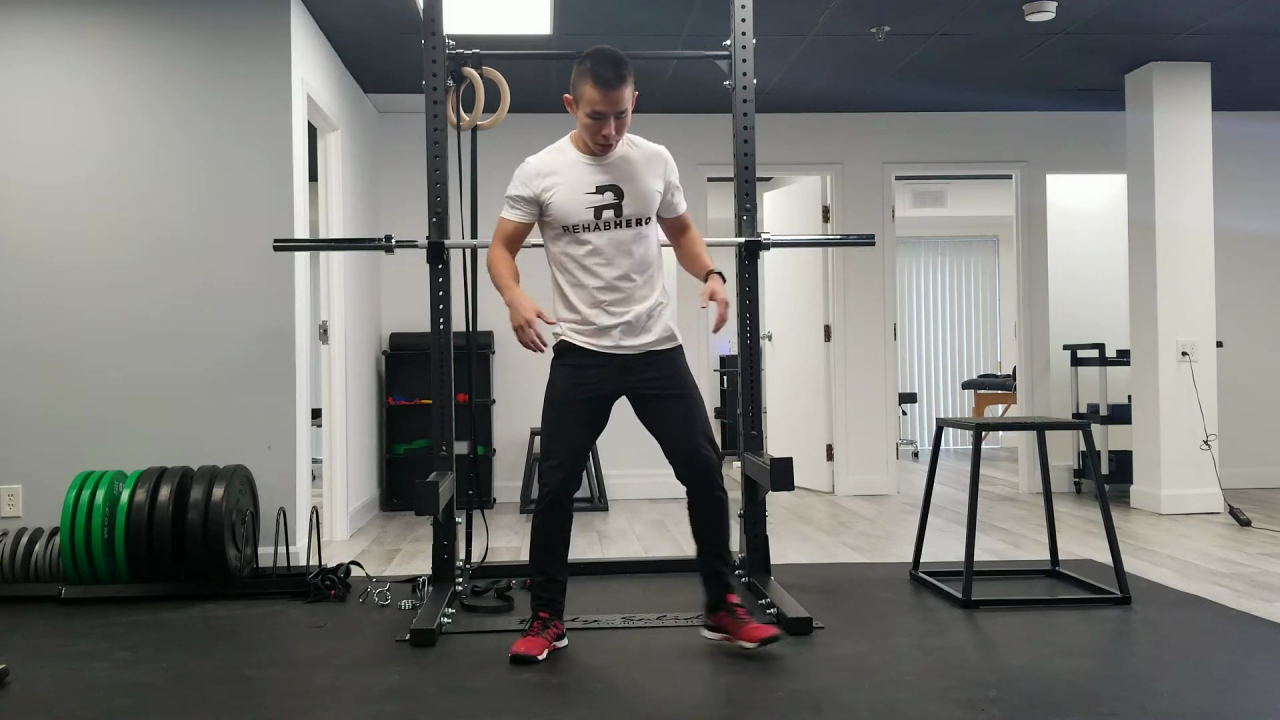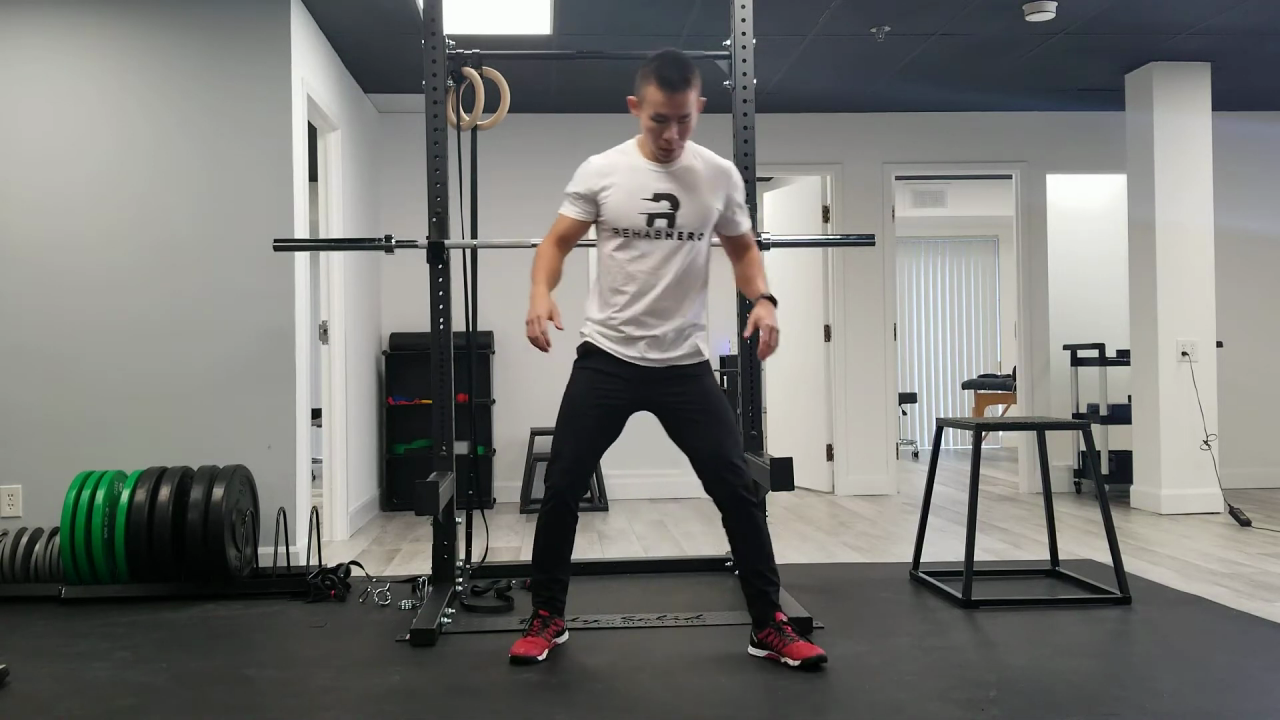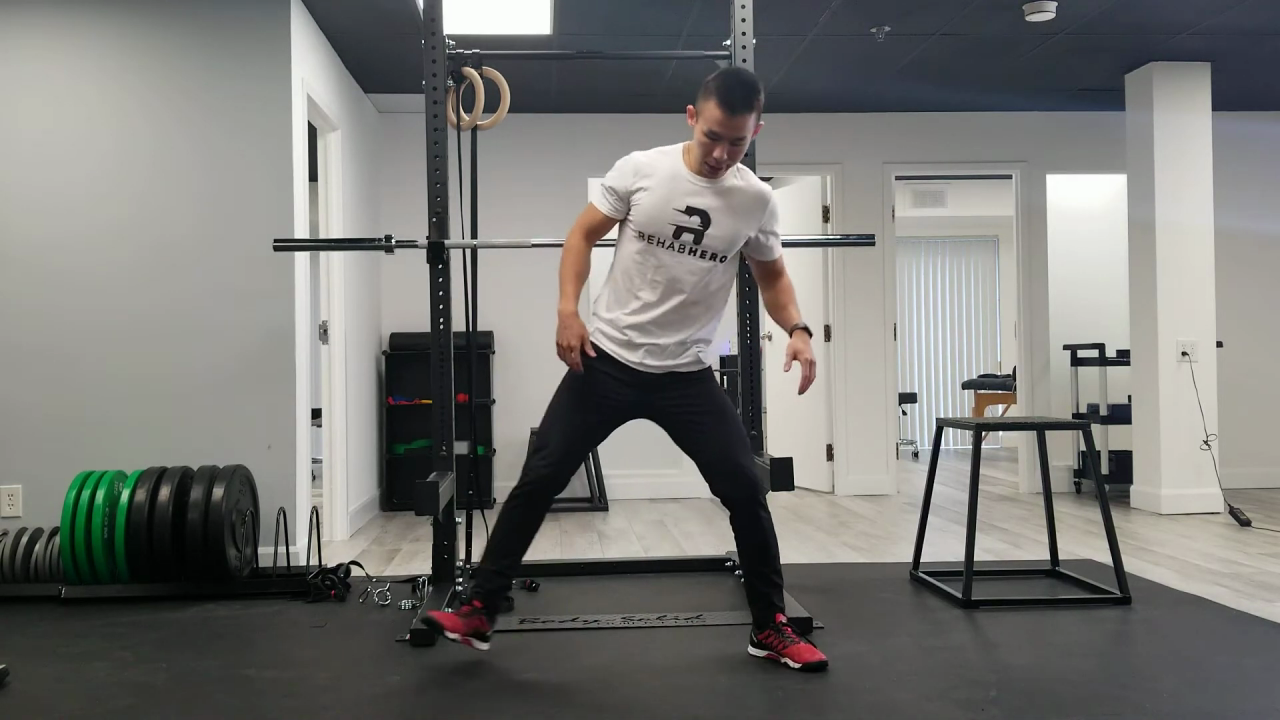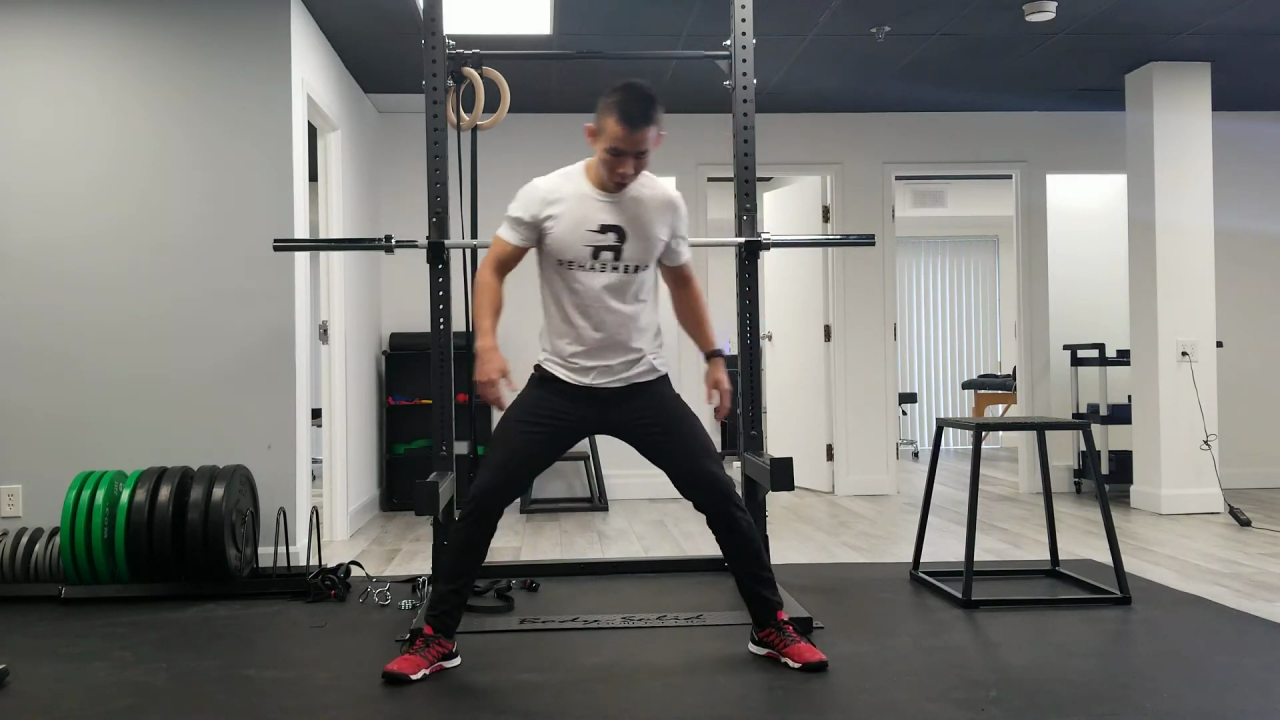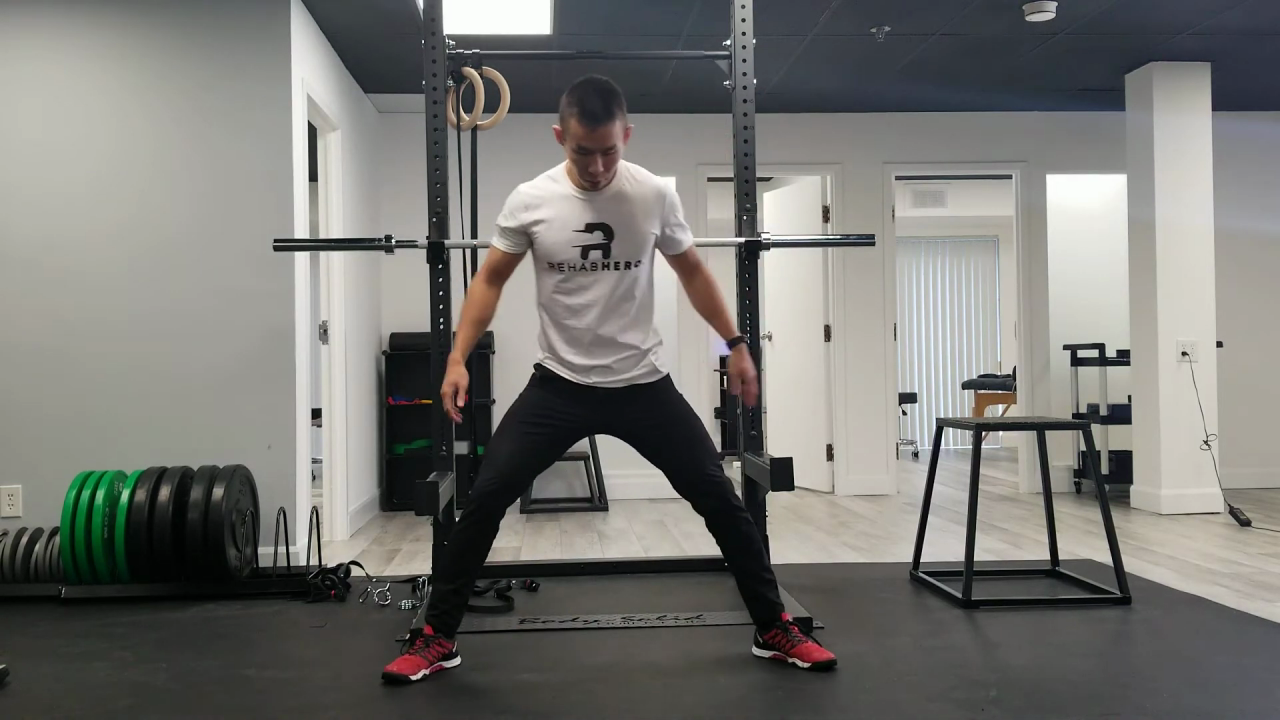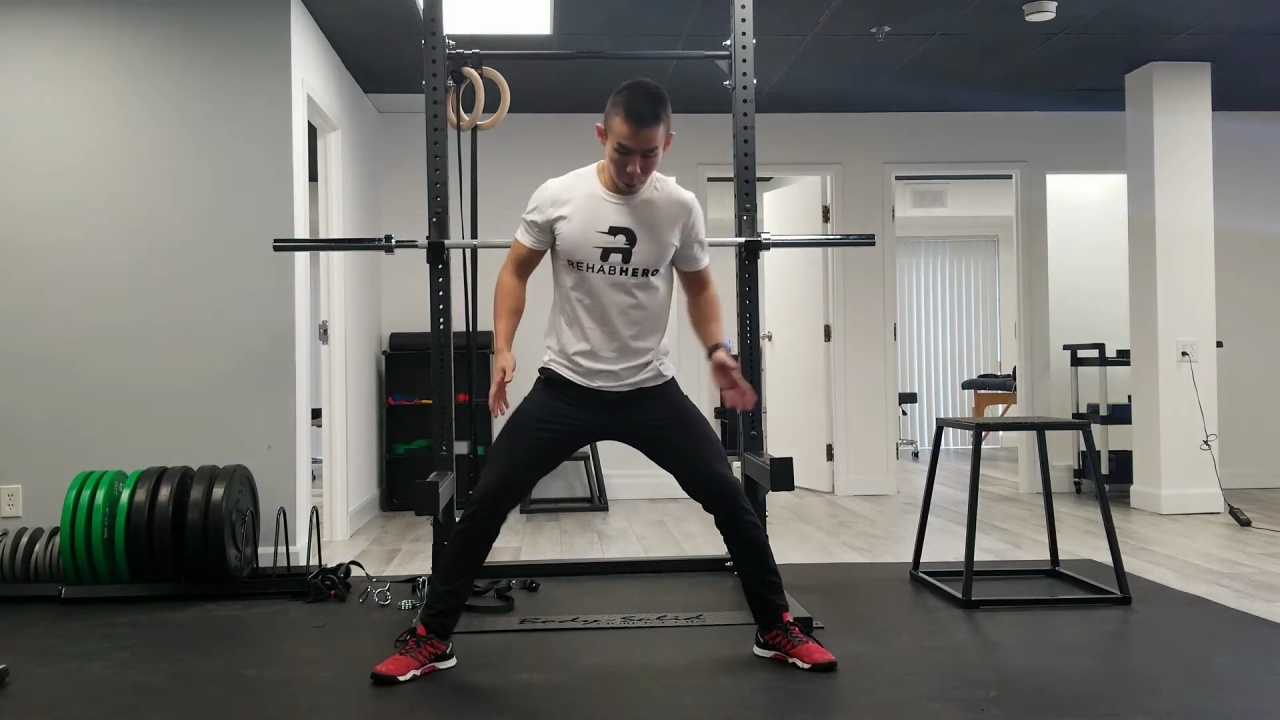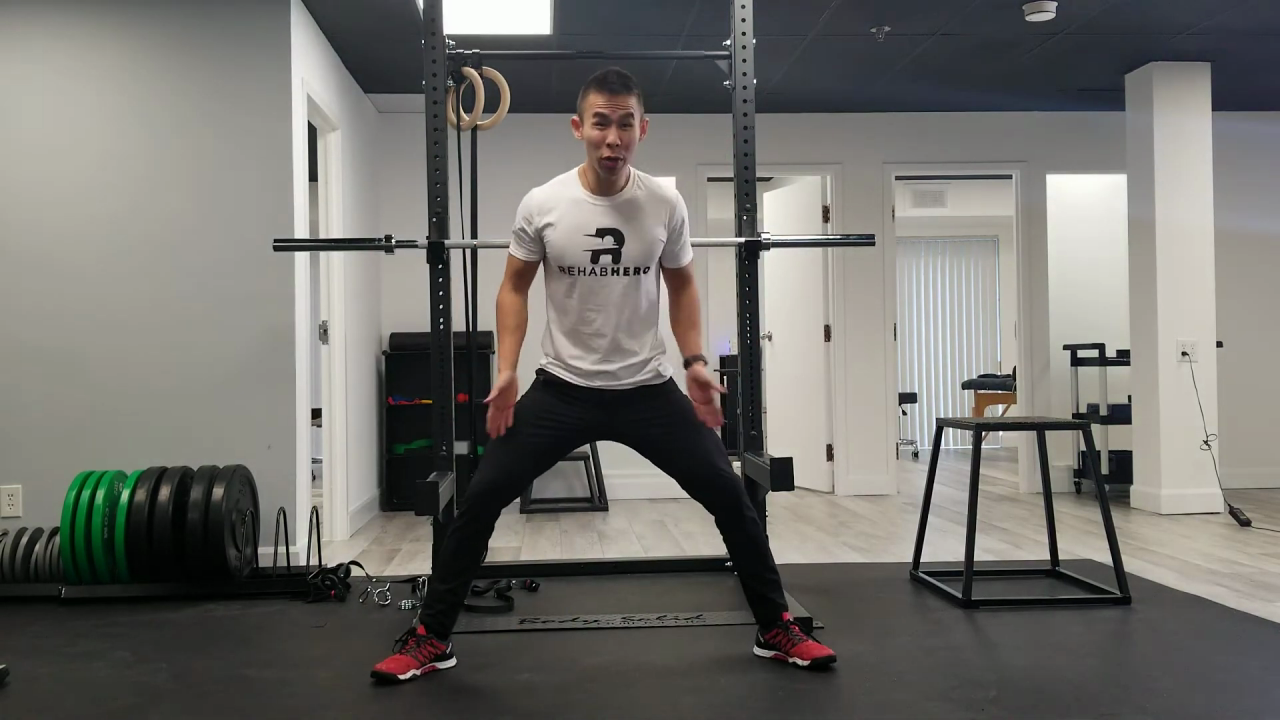
dt=0.3s
person 1, frame 1
left shoulder: (656, 160)
right shoulder: (539, 171)
left elbow: (680, 230)
right elbow: (501, 247)
left wrist: (712, 277)
right wrist: (516, 300)
left hip: (656, 347)
right hip: (581, 351)
left knee: (704, 471)
right knee: (556, 486)
left ankle: (723, 608)
right ankle: (546, 619)
person 1, frame 2
left shoulder: (720, 176)
right shoulder: (601, 172)
left elbow: (743, 248)
right elbow: (556, 242)
left wrist: (763, 300)
right wrist: (541, 294)
left hip: (682, 363)
right hip: (604, 357)
left knee: (736, 488)
right knee: (562, 486)
left ankle: (769, 626)
right ankle: (546, 619)
person 1, frame 3
left shoulder: (757, 199)
right shoulder: (638, 169)
left elbow: (772, 275)
right elbow: (582, 236)
left wrist: (798, 329)
right wrist: (567, 308)
left hip: (687, 373)
right hip: (609, 360)
left knee: (745, 489)
right knee: (540, 478)
left ankle: (770, 627)
right ankle: (480, 610)
person 1, frame 4
left shoulder: (666, 203)
right shoulder: (542, 196)
left elbow: (682, 282)
right elbow: (492, 270)
left wrist: (713, 356)
right wrist: (485, 343)
left hip: (642, 385)
right hip: (560, 384)
left knee: (717, 494)
right knee: (485, 497)
left ankle: (772, 627)
right ankle: (437, 636)
person 1, frame 5
left shoulder: (655, 195)
right shoulder: (530, 200)
left elbow: (691, 270)
right elbow: (489, 279)
left wrist: (736, 344)
right wrist: (457, 358)
left hip: (642, 384)
right hip: (559, 384)
left knee: (717, 496)
right knee: (487, 497)
left ankle: (775, 629)
right ankle: (436, 637)
person 1, frame 6
left shoulder: (682, 207)
right shoulder: (555, 197)
left elbow: (698, 285)
right elbow: (514, 272)
left wrist: (717, 348)
right wrist: (504, 350)
left hip: (652, 389)
right hip: (566, 387)
left knee: (728, 498)
right knee: (488, 500)
left ankle: (776, 629)
right ankle: (431, 637)
person 1, frame 7
left shoulder: (665, 203)
right shoulder: (542, 204)
left elbow: (682, 285)
right elbow: (514, 287)
left wrist: (695, 361)
right wrist: (507, 368)
left hip: (647, 391)
right hip: (561, 390)
left knee: (728, 495)
right knee: (480, 499)
left ankle: (776, 630)
right ankle: (430, 638)
